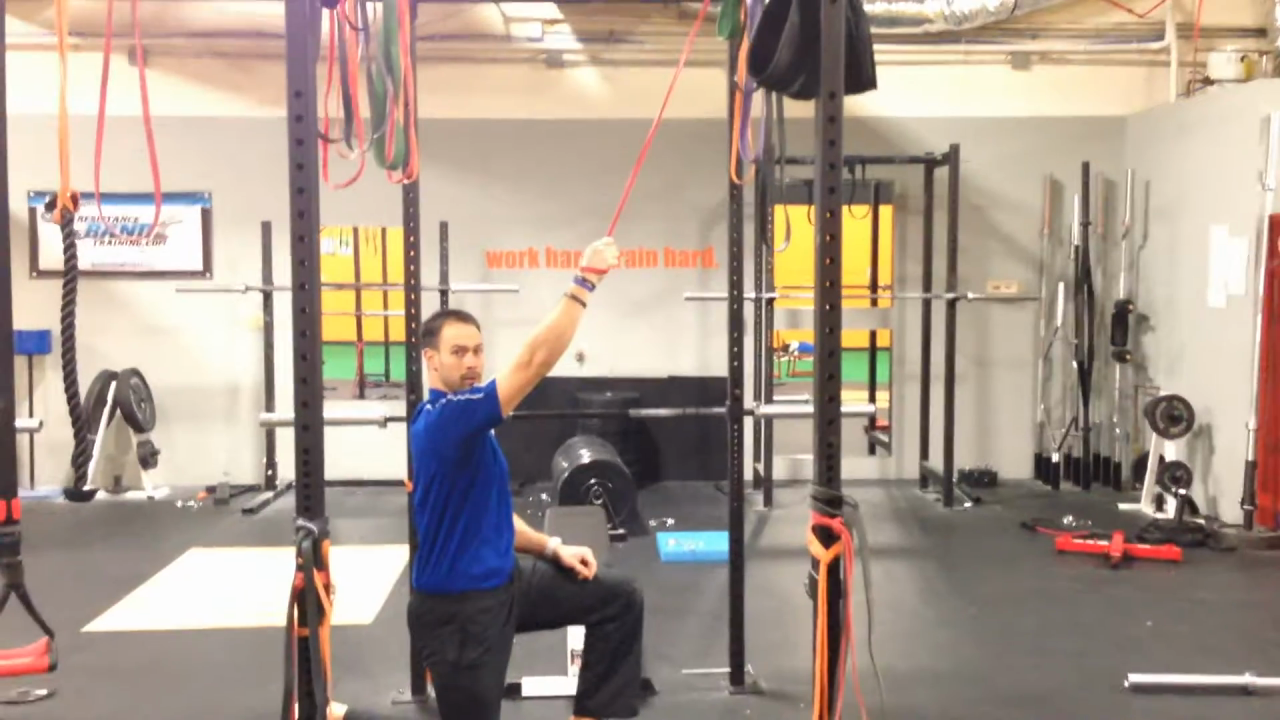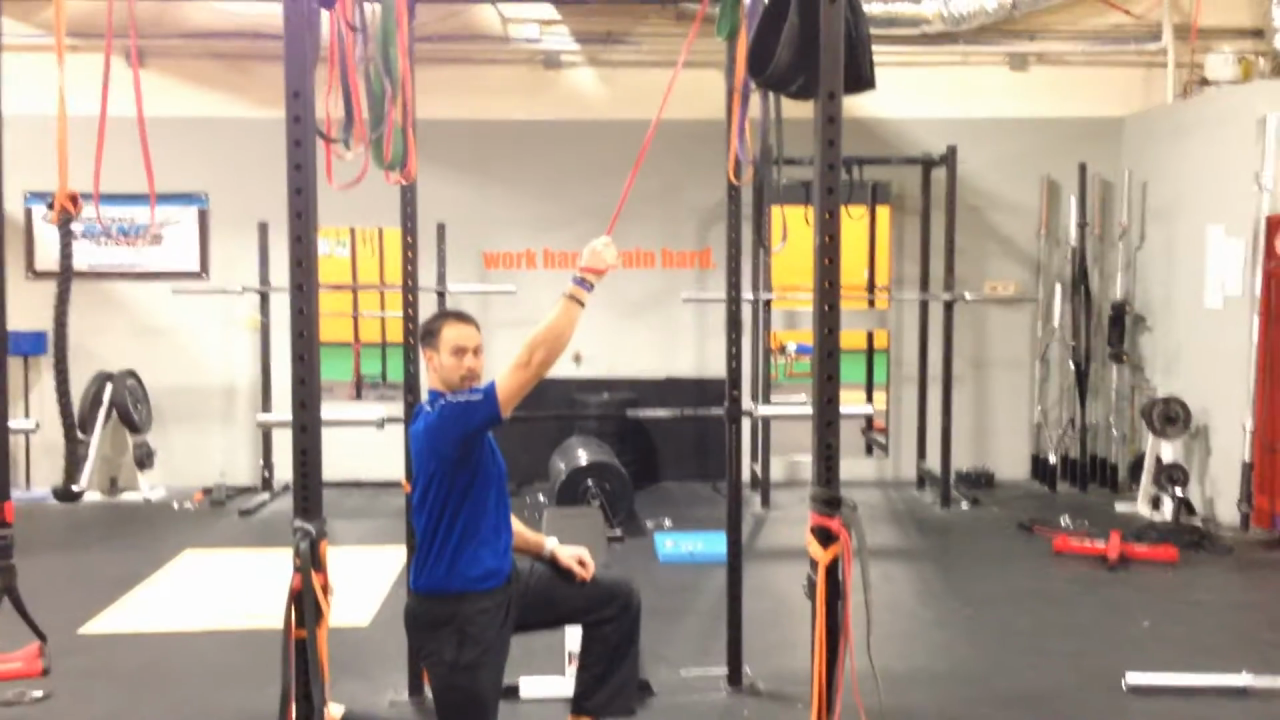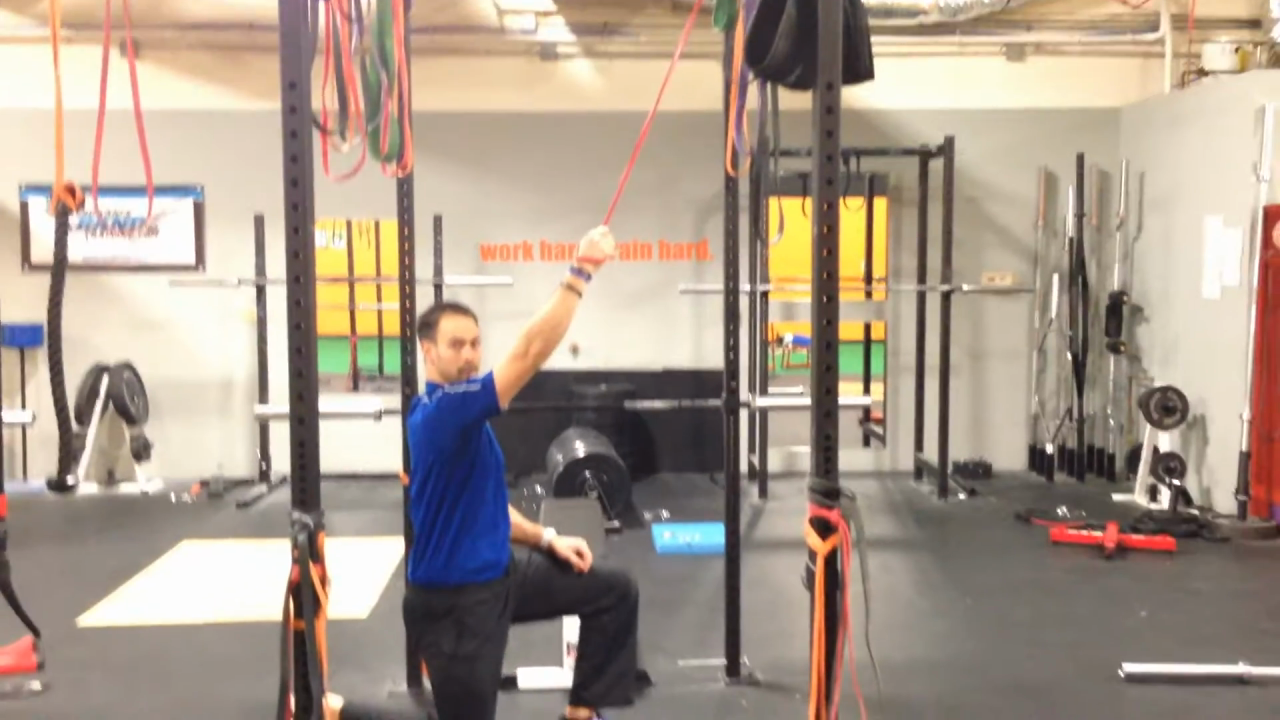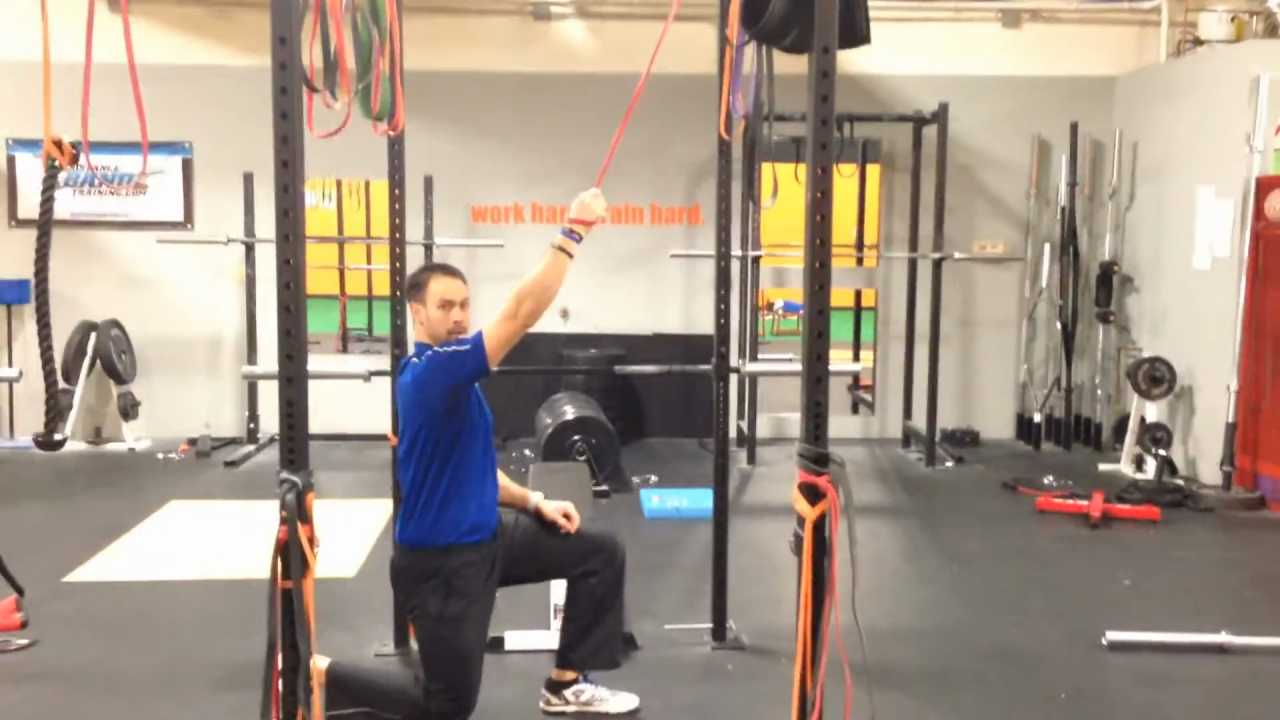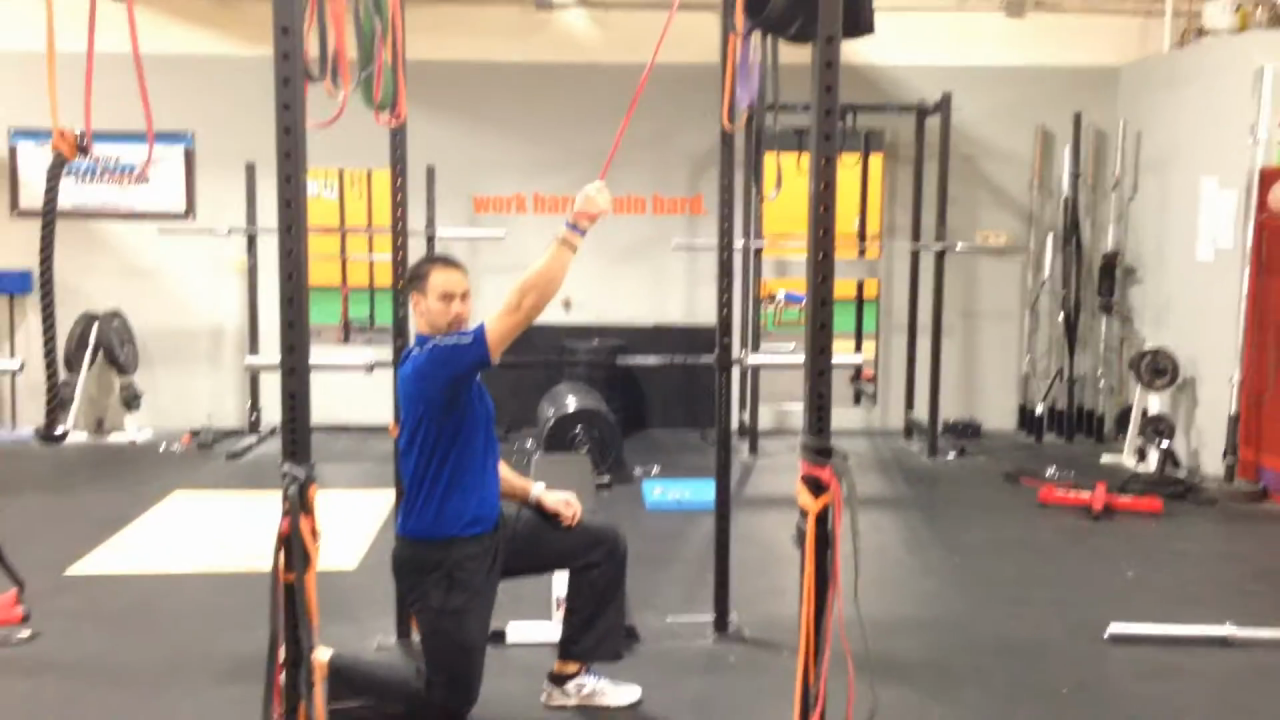
dt=0.2s
person 1, frame 1
left shoulder: (460, 423)
right shoulder: (443, 421)
right elbow: (533, 363)
left wrist: (551, 547)
right wrist: (584, 280)
left hip: (501, 581)
right hip: (457, 605)
left knee: (617, 601)
person 1, frame 2
left shoulder: (466, 424)
right shoulder: (443, 421)
right elbow: (531, 364)
left wrist: (548, 548)
right wrist: (584, 279)
left hip: (499, 582)
right hip: (455, 607)
left knee: (616, 601)
person 1, frame 3
left shoulder: (462, 416)
right shoulder: (440, 413)
right elbow: (529, 352)
left wrist: (545, 537)
right wrist: (582, 269)
left hip: (496, 573)
right hip: (452, 598)
left knee: (612, 592)
person 1, frame 4
left shoulder: (452, 378)
right shoulder: (428, 373)
right elbow: (519, 314)
left wrist: (533, 502)
right wrist: (572, 232)
left hip: (482, 538)
right hip: (439, 560)
left knee: (599, 553)
right ankle: (314, 674)
person 1, frame 5
left shoulder: (453, 370)
right shoulder: (431, 364)
right elbow: (521, 308)
left wrist: (535, 493)
right wrist: (576, 225)
left hip: (484, 529)
right hip: (441, 552)
left knee: (601, 545)
left ankle: (569, 676)
right ankle: (317, 668)
